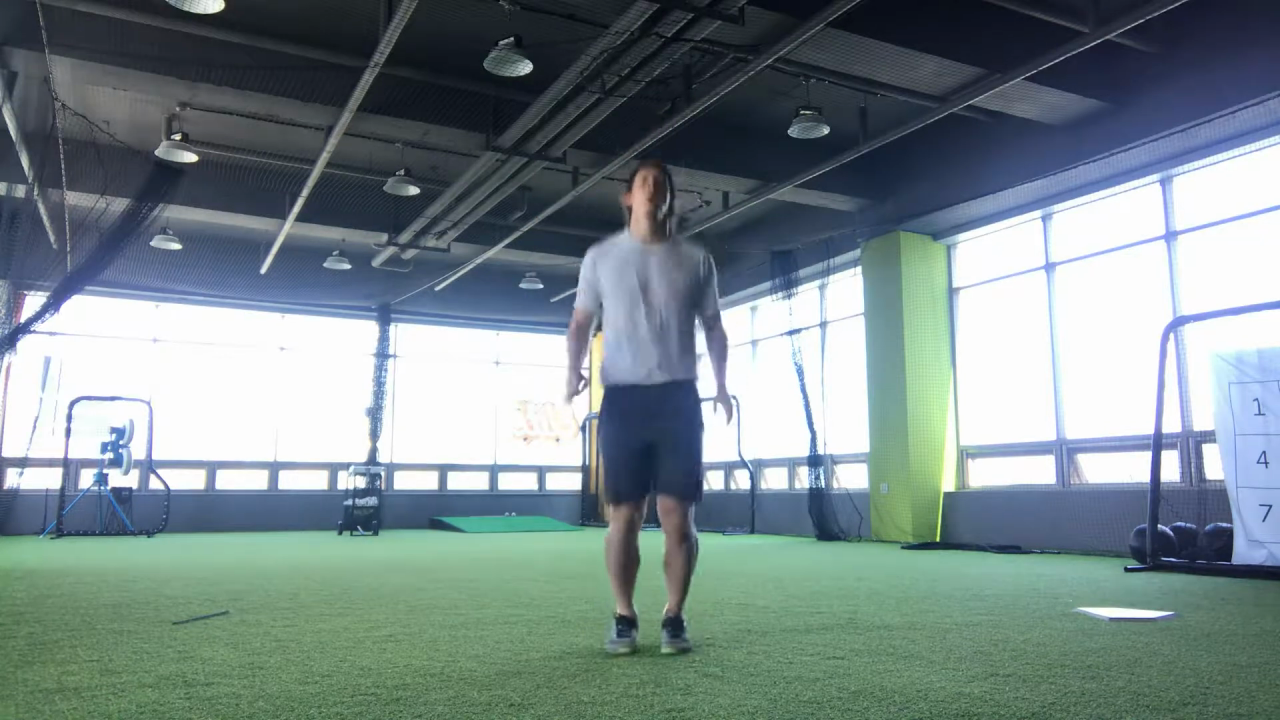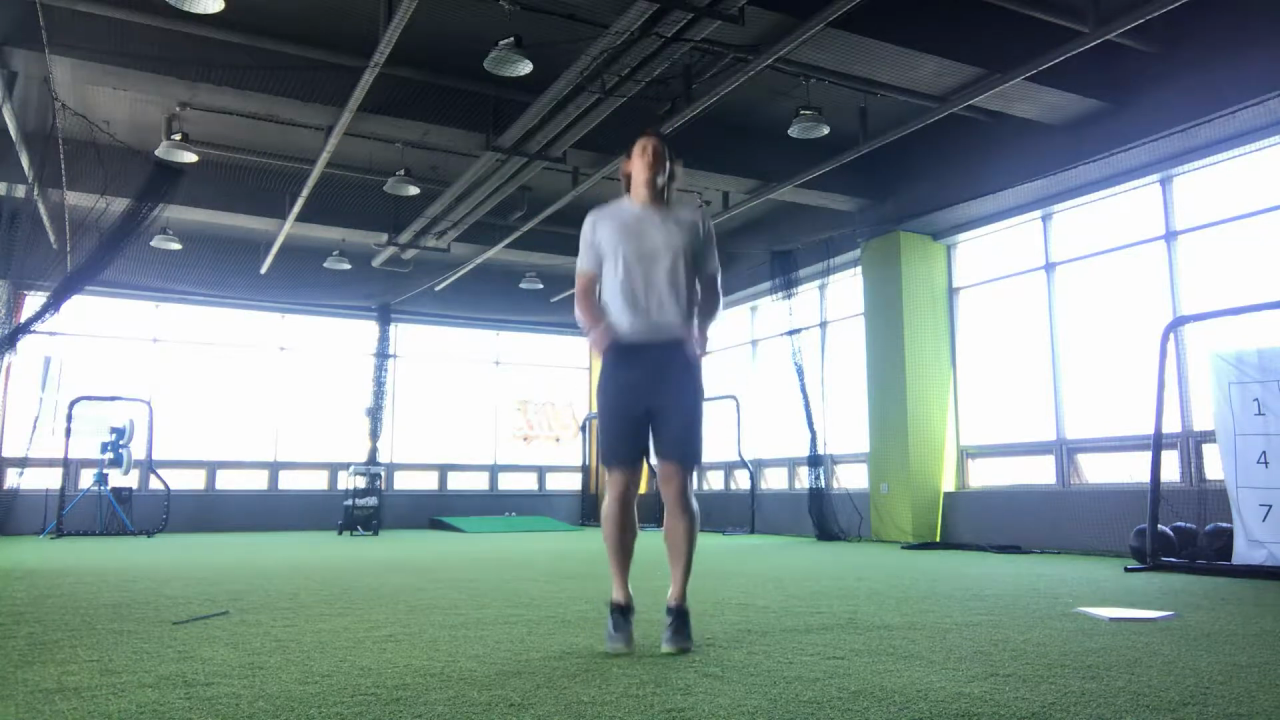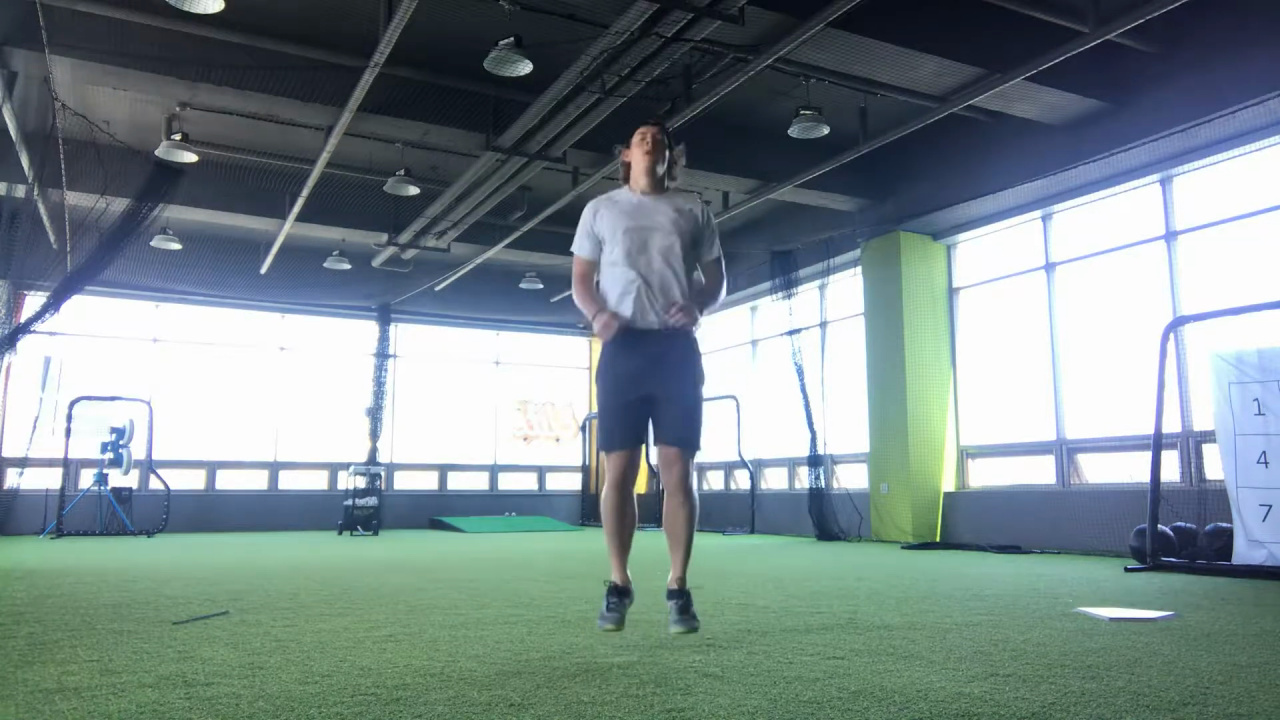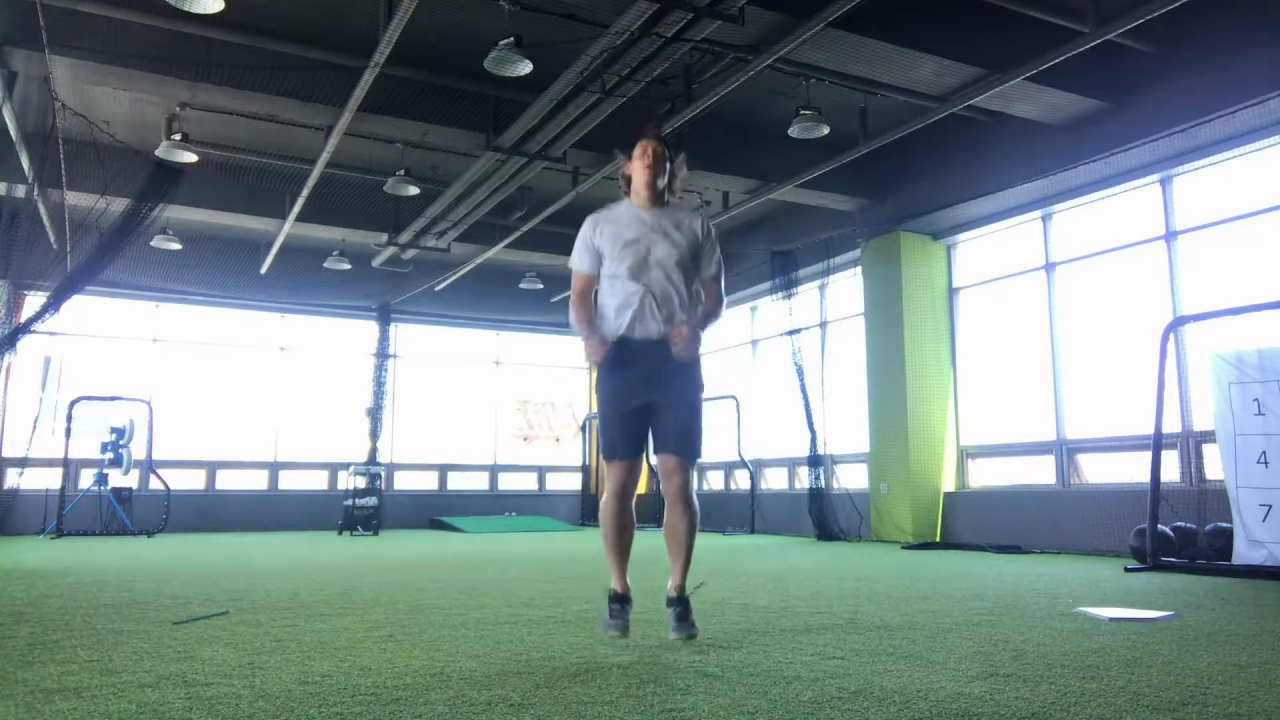
dt=0.1s
person 1, frame 1
left shoulder: (695, 259)
right shoulder: (601, 257)
left elbow: (713, 326)
right elbow: (581, 323)
left wrist: (721, 381)
right wrist: (573, 369)
left hip: (678, 398)
right hip: (623, 398)
left knee: (677, 518)
right knee: (624, 518)
left ankle: (673, 617)
right ankle: (624, 617)
person 1, frame 2
left shoulder: (694, 222)
right shoulder: (601, 221)
left elbow: (711, 291)
right elbow: (584, 292)
left wrist: (703, 326)
right wrist: (594, 328)
left hip: (676, 361)
right hip: (623, 362)
left knee: (676, 485)
right knee: (620, 486)
left ankle: (677, 604)
right ankle: (621, 601)
person 1, frame 3
left shoulder: (694, 211)
right shoulder: (601, 209)
left elbow: (716, 278)
right elbow: (582, 279)
left wrist: (696, 306)
right wrist: (597, 314)
left hip: (676, 348)
right hip: (623, 349)
left knee: (677, 471)
right knee: (619, 470)
left ankle: (678, 588)
right ankle: (619, 584)
person 1, frame 4
left shoulder: (694, 226)
right shoulder: (600, 225)
left elbow: (714, 294)
right elbow: (580, 292)
left wrist: (698, 326)
right wrist: (587, 337)
left hip: (675, 362)
right hip: (622, 362)
left knee: (676, 481)
right knee: (619, 480)
left ankle: (677, 596)
right ankle: (619, 592)
